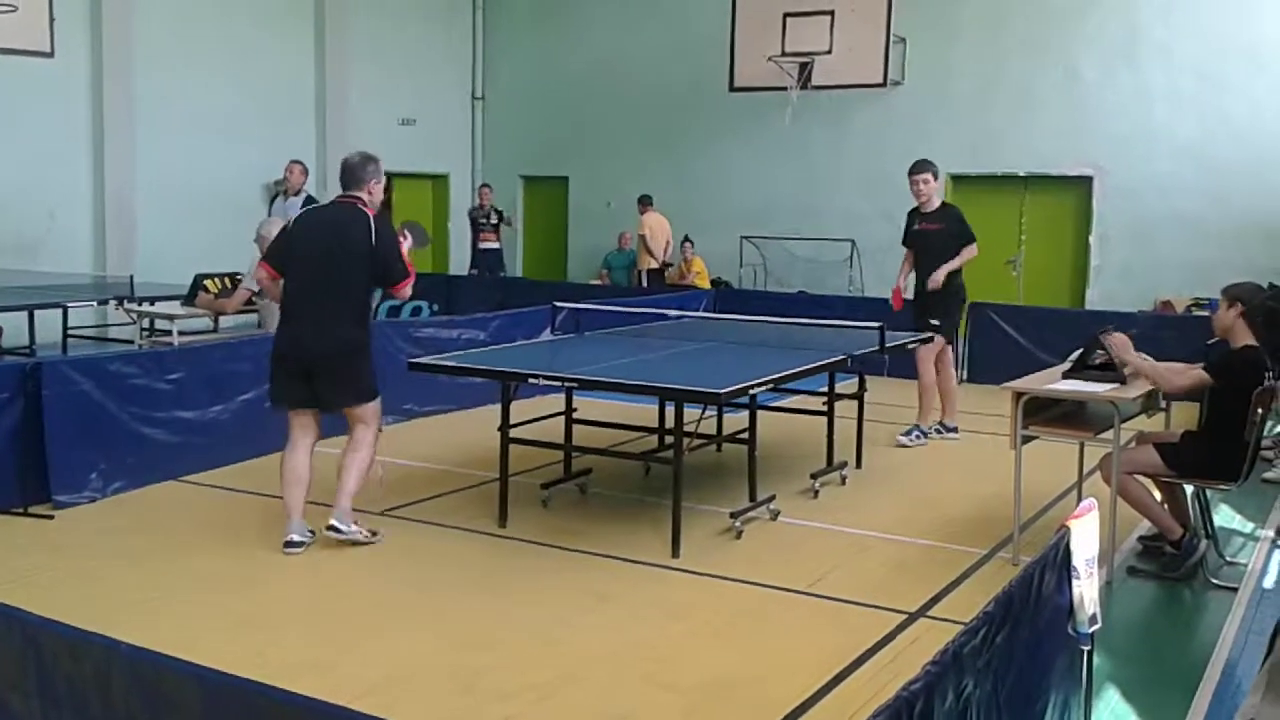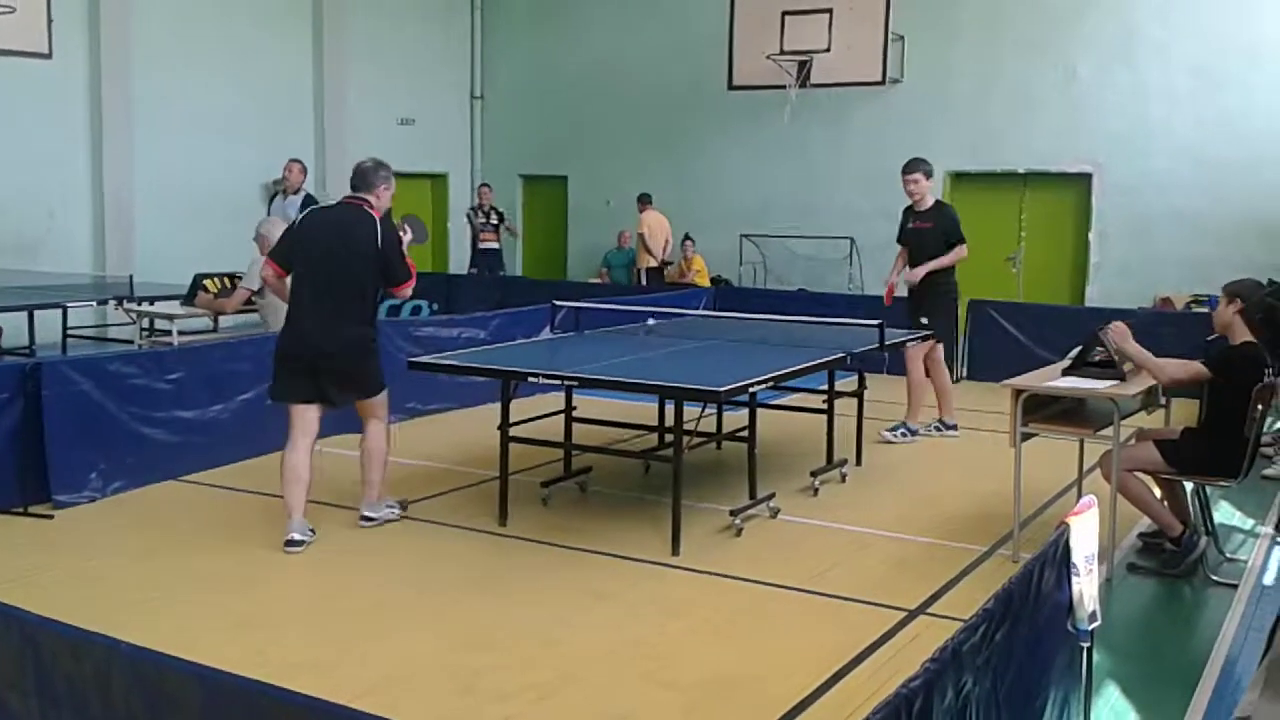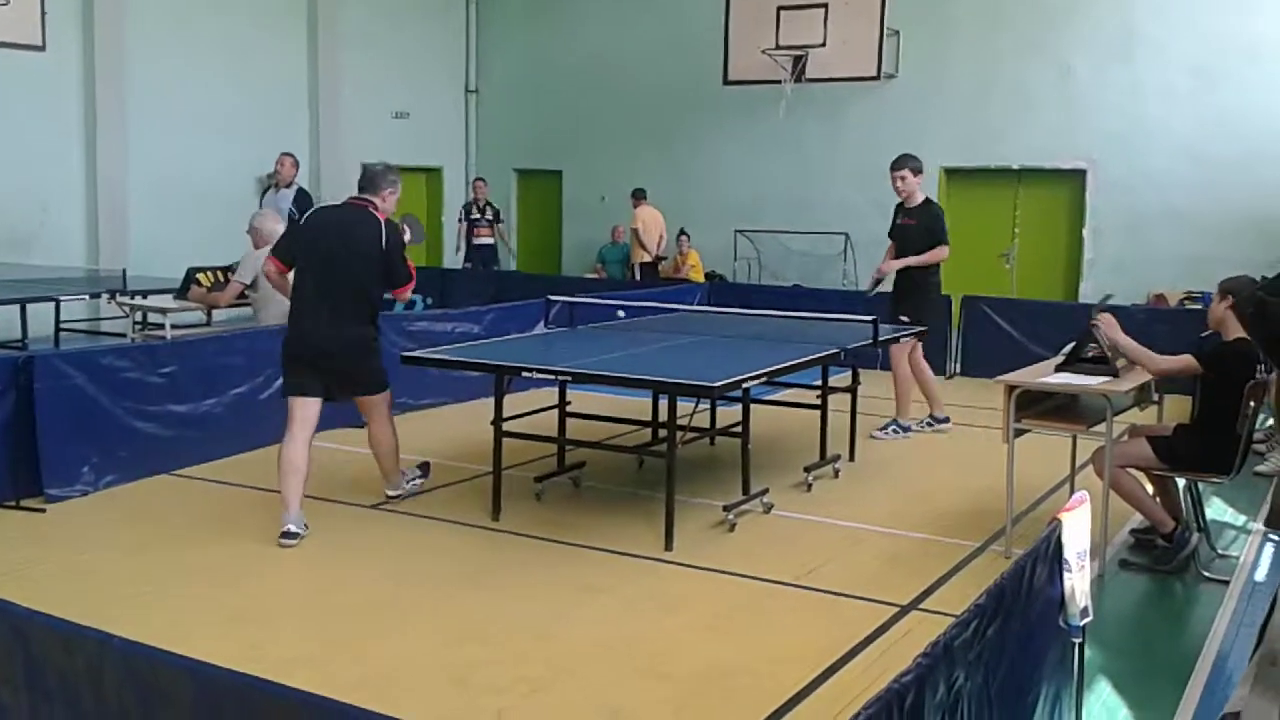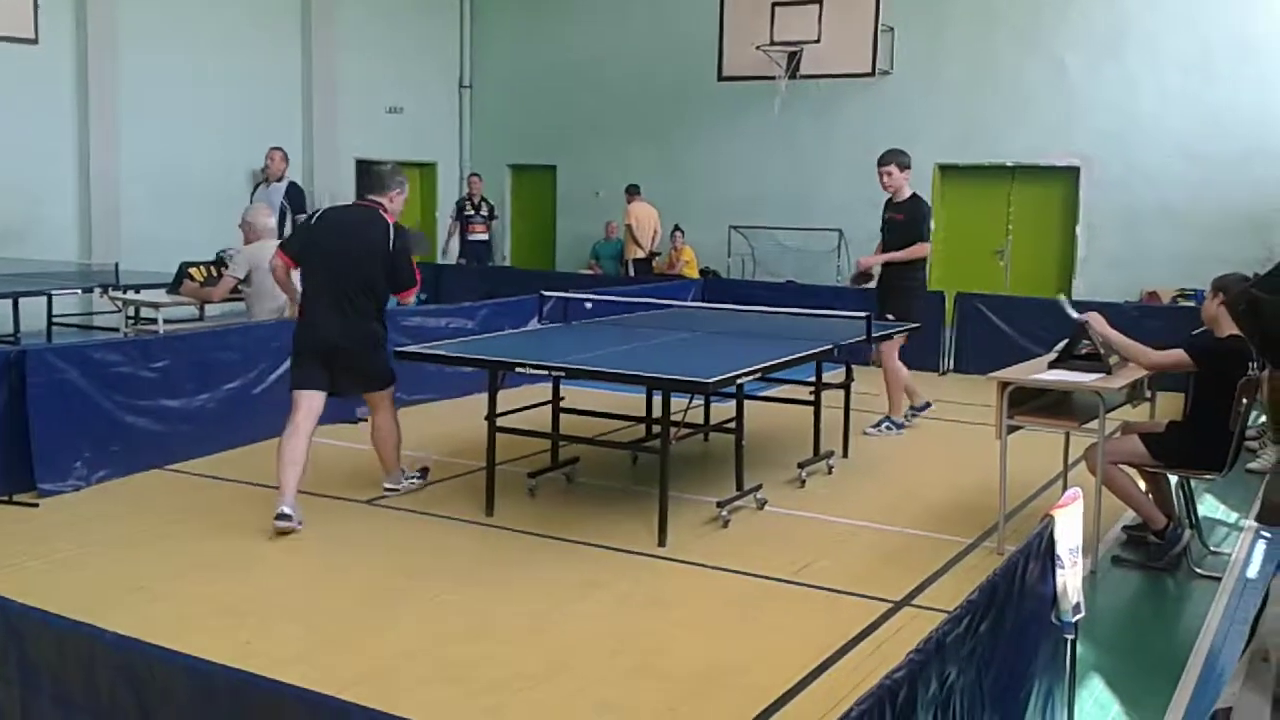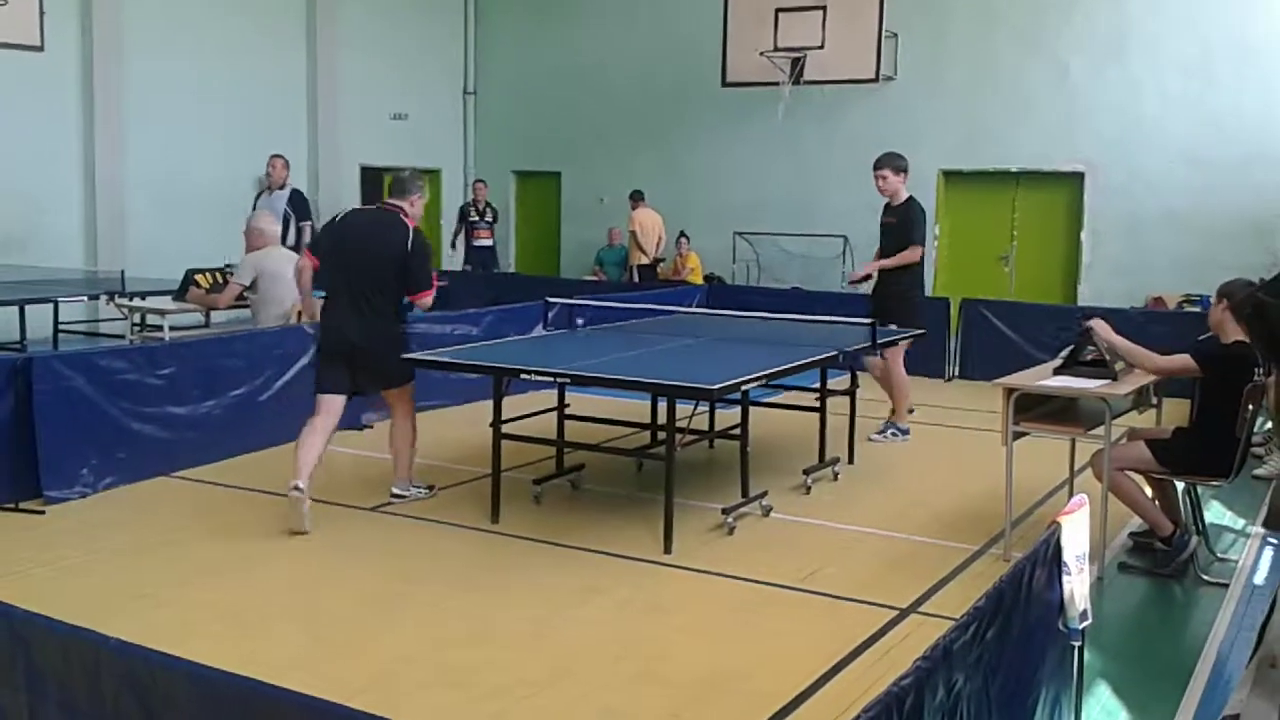
dt=0.1s
person 1, frame 1
left shoulder: (303, 219)
right shoulder: (377, 227)
left elbow: (264, 276)
right elbow: (402, 291)
right wrist: (402, 253)
left hip: (293, 345)
right hip: (344, 346)
left knee: (300, 436)
right knee: (365, 427)
left ankle: (295, 529)
right ankle: (342, 517)
person 1, frame 2
left shoulder: (309, 218)
right shoulder: (381, 229)
left elbow: (270, 274)
right elbow: (404, 290)
right wrist: (403, 250)
left hip: (298, 342)
right hip: (351, 343)
left knee: (301, 434)
right knee: (375, 417)
left ankle: (296, 528)
right ankle: (373, 505)
person 1, frame 3
left shoulder: (315, 217)
right shoulder: (385, 231)
left elbow: (272, 269)
right elbow: (403, 291)
right wrist: (402, 252)
left hip: (303, 339)
right hip: (353, 341)
left knee: (299, 427)
right knee: (378, 412)
left ankle: (291, 520)
right ankle: (396, 482)
person 1, frame 4
left shoulder: (322, 218)
right shoulder: (391, 232)
left elbow: (279, 264)
right elbow: (407, 296)
left wrist: (299, 299)
right wrist: (404, 261)
left hip: (313, 335)
right hip: (362, 336)
left knee: (301, 419)
right knee: (383, 407)
left ankle: (287, 505)
right ankle: (395, 477)
person 1, frame 5
left shoulder: (346, 218)
right shoulder: (412, 236)
left elbow: (305, 265)
right elbow: (423, 300)
left wrist: (310, 306)
right wrist: (406, 293)
left hip: (334, 334)
right hip: (382, 336)
left knee: (324, 417)
right knee: (402, 406)
left ankle: (301, 485)
right ankle: (402, 485)
person 2, frame 1
left shoulder: (1239, 361)
right shoulder: (1251, 356)
left elbow: (1173, 385)
right elbow: (1190, 372)
left wrist: (1129, 357)
right wrist: (1142, 362)
left hip: (1220, 457)
right hip: (1223, 447)
left knee: (1112, 464)
right knee: (1146, 440)
left ankle: (1181, 540)
right ankle: (1182, 531)
person 2, frame 2
left shoulder: (1238, 357)
right shoulder: (1249, 352)
left elbow: (1171, 376)
right elbow: (1190, 367)
left wrist: (1128, 346)
right wrist: (1145, 358)
left hip: (1220, 453)
right hip: (1223, 443)
left knee: (1112, 461)
right knee: (1145, 437)
left ankle: (1181, 538)
right ankle: (1182, 528)
person 2, frame 3
left shoulder: (1229, 353)
right shoulder: (1244, 350)
left elbow: (1161, 368)
right elbow: (1179, 364)
left wrist: (1116, 336)
right wrist: (1130, 354)
left hip: (1212, 450)
right hip: (1217, 440)
left knee: (1104, 458)
right knee: (1138, 433)
left ankle: (1173, 534)
right ankle: (1174, 524)
person 2, frame 4
left shoulder: (1222, 349)
right shoulder: (1237, 346)
left elbow: (1152, 361)
right elbow: (1170, 359)
left wrist: (1105, 331)
right wrist: (1121, 349)
left hip: (1205, 447)
right hip: (1210, 437)
left knee: (1097, 454)
right knee: (1130, 430)
left ankle: (1165, 531)
right ankle: (1166, 521)
person 2, frame 5
left shoulder: (1227, 355)
right shoulder: (1244, 353)
left elbow: (1158, 365)
right elbow: (1173, 365)
left wrist: (1110, 337)
right wrist: (1126, 355)
left hip: (1210, 453)
right hip: (1216, 443)
left knee: (1103, 461)
right knee: (1136, 436)
left ankle: (1171, 537)
right ankle: (1172, 528)
person 3, frame 1
left shoulder: (952, 214)
right shoulder: (913, 217)
left elbow: (972, 249)
left wrist: (945, 269)
right wrist: (902, 277)
left hip: (948, 297)
right hip: (924, 297)
left knee: (924, 356)
right knee: (942, 360)
left ankle: (922, 426)
right ankle: (948, 423)
person 3, frame 2
left shoulder: (944, 212)
right shoulder: (908, 214)
left elbow: (961, 250)
left wrist: (926, 268)
right wrist: (894, 274)
left hip: (940, 295)
right hip: (918, 295)
left knee: (913, 354)
right knee: (933, 359)
left ankle: (910, 424)
right ankle: (947, 421)
person 3, frame 3
left shoulder: (932, 211)
right shoulder: (899, 210)
left elbow: (942, 252)
left wrist: (901, 263)
right wrist: (885, 265)
left hip: (923, 294)
right hip: (903, 292)
left knee: (898, 352)
right knee: (913, 357)
left ankle: (903, 421)
right ankle: (939, 415)
person 3, frame 4
left shoulder: (918, 206)
right shoulder: (889, 205)
left elbow: (923, 248)
left wrist: (881, 259)
right wrist: (868, 262)
left hip: (907, 290)
right hip: (887, 287)
left knee: (886, 350)
right knee: (883, 354)
left ankle: (895, 418)
right ankle: (918, 401)
person 3, frame 5
left shoulder: (913, 210)
right shoulder: (887, 209)
left elbow: (914, 253)
left wrist: (875, 266)
right wrist: (871, 265)
left hip: (905, 297)
right hip: (884, 294)
left knee: (892, 358)
right knee: (869, 355)
left ankle: (900, 424)
right ankle: (902, 405)
